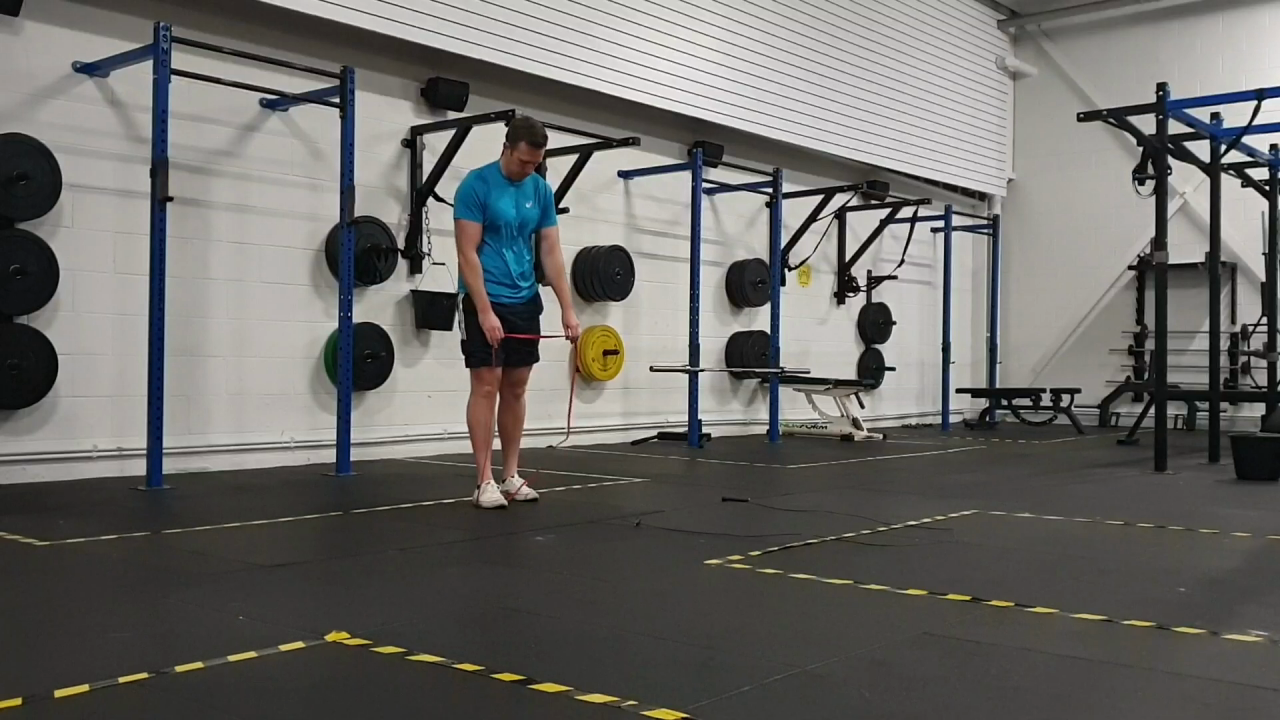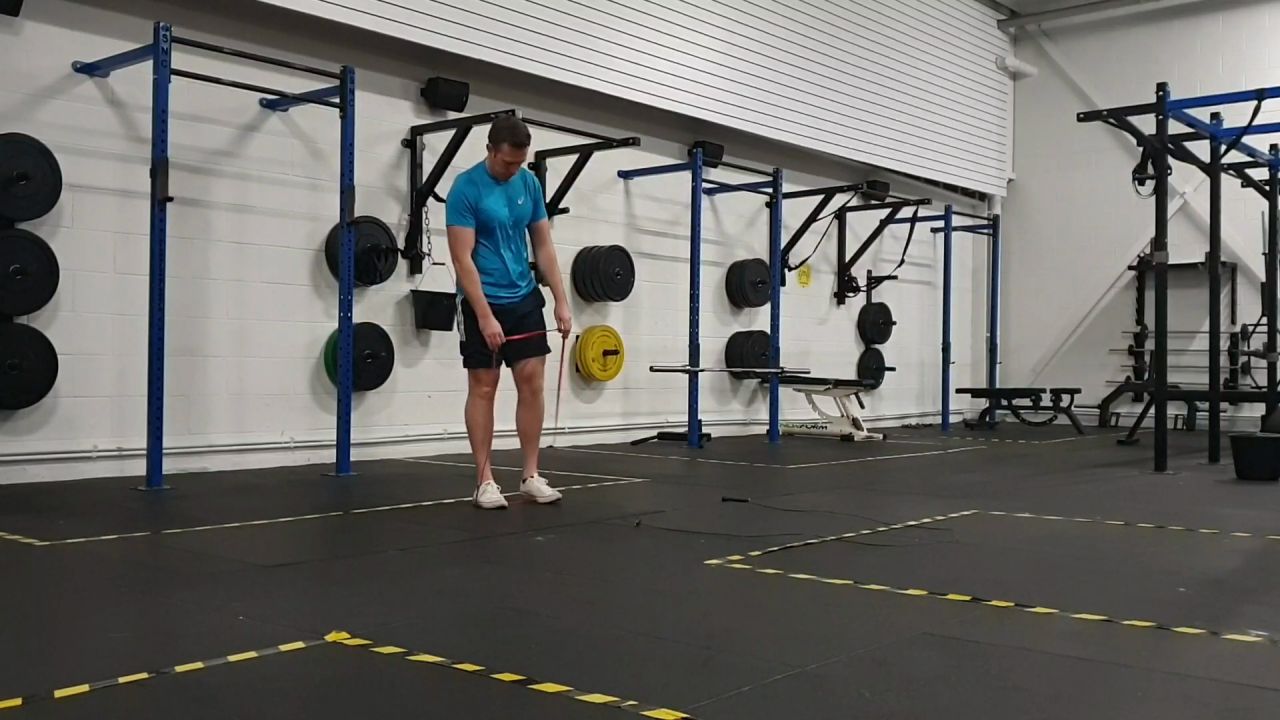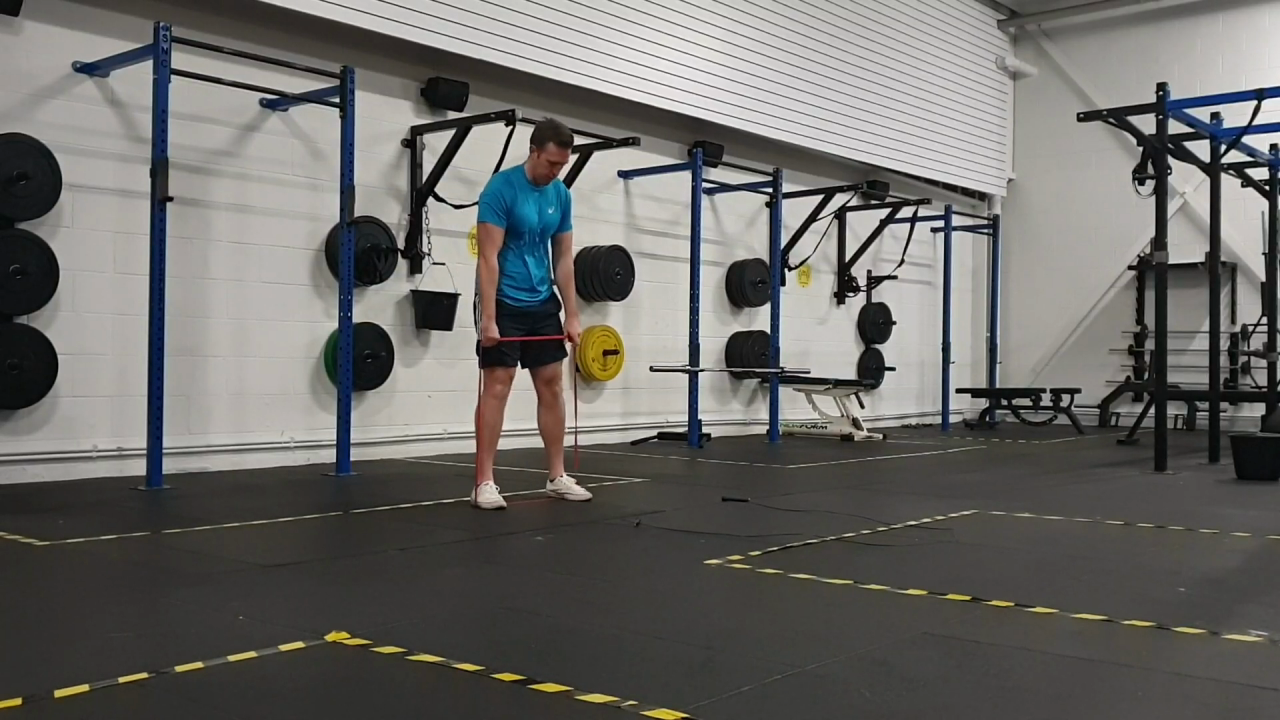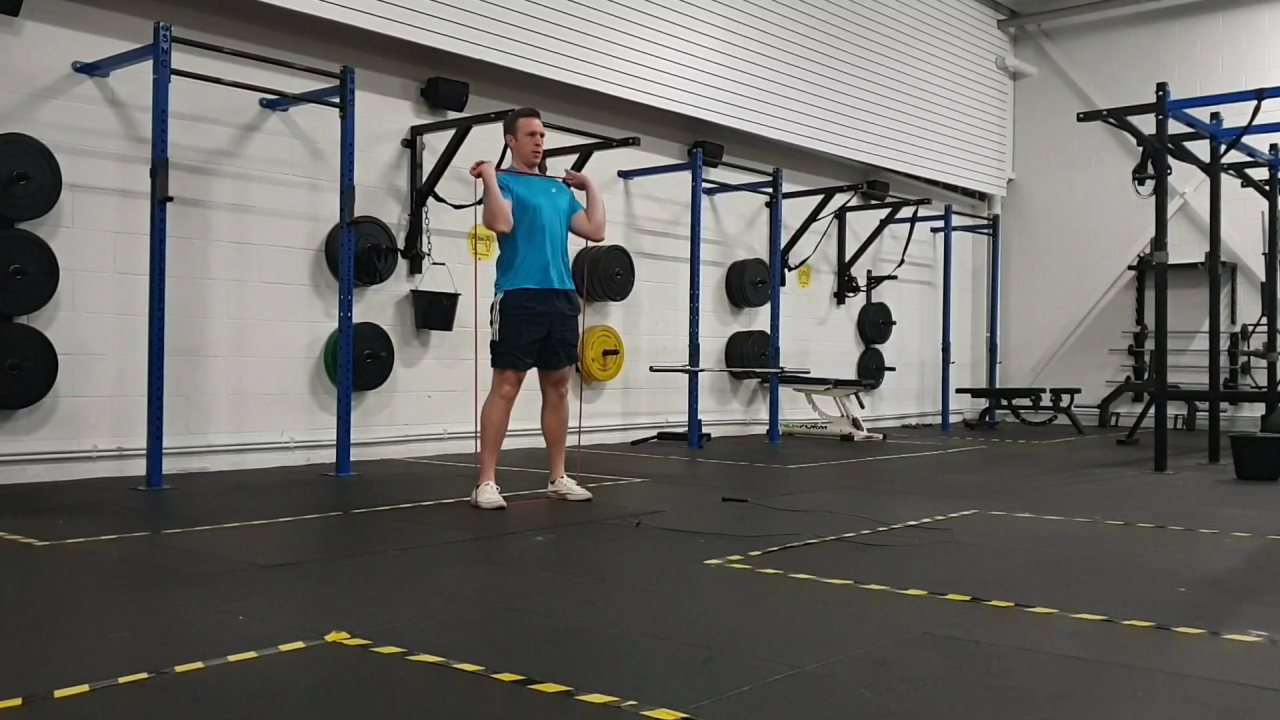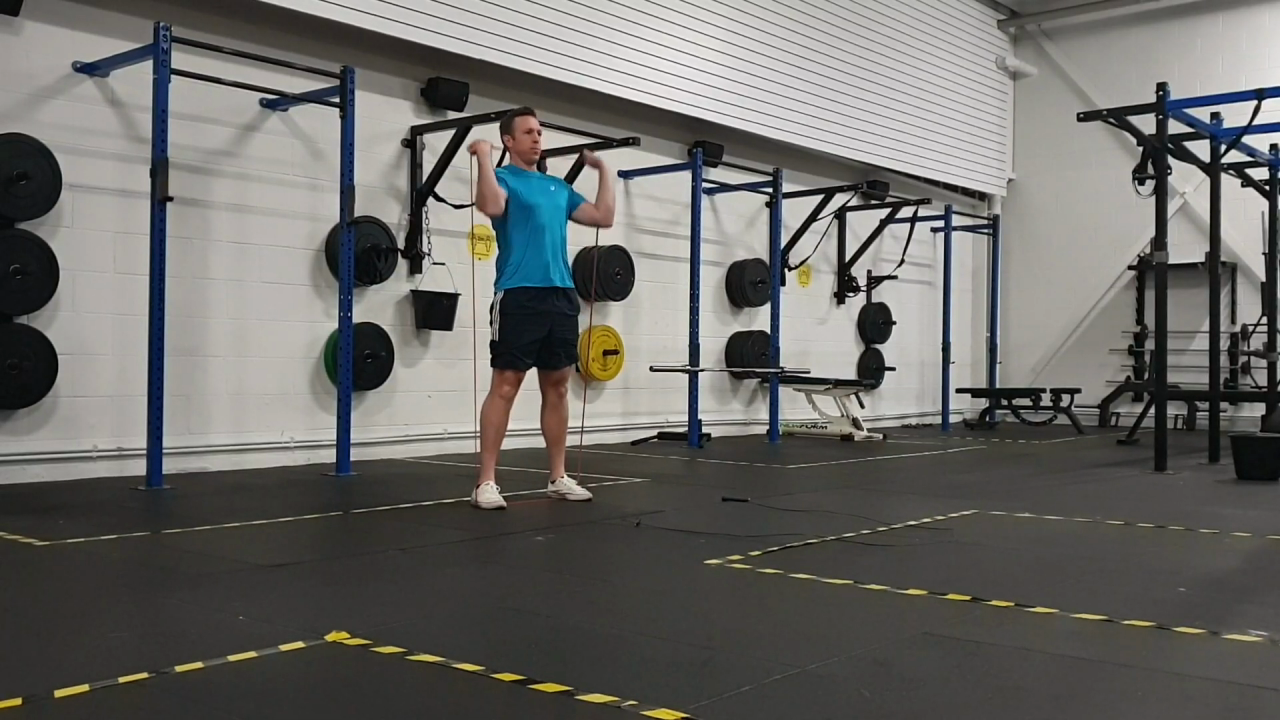
dt=1s
person 1, frame 1
left shoulder: (541, 190)
right shoulder: (476, 185)
left elbow: (551, 252)
right elbow: (467, 253)
left wrist: (568, 310)
right wrist: (485, 310)
left hip: (525, 301)
right hip: (484, 300)
left knee: (515, 388)
right knee: (487, 385)
left ankle: (511, 475)
right ankle: (485, 481)
person 1, frame 2
left shoulder: (530, 184)
right shoulder: (466, 188)
left elbow: (543, 246)
right elbow: (462, 258)
left wrist: (561, 301)
right wrist: (485, 316)
left hip: (525, 298)
right hip: (481, 301)
left knee: (532, 382)
right knee: (483, 387)
left ankle: (531, 475)
right ankle: (485, 481)
person 1, frame 3
left shoulder: (561, 195)
right shoulder: (501, 188)
left elbow: (563, 259)
right elbow: (488, 257)
left wrist: (572, 315)
right wrist: (488, 319)
left hip: (542, 303)
right hip: (504, 303)
left knee: (551, 386)
right knee: (497, 387)
left ankle: (557, 476)
right ankle: (484, 482)
person 1, frame 4
left shoulder: (560, 188)
right shoulder: (504, 182)
left elbow: (595, 231)
right elbow: (501, 224)
left wrist: (589, 187)
right wrist: (490, 178)
left hip: (562, 297)
right hip: (518, 297)
left knee: (557, 387)
right knee: (505, 386)
left ankle: (558, 477)
right ankle: (486, 482)
person 1, frame 5
left shoulder: (558, 187)
right shoulder: (503, 178)
left elbow: (604, 218)
right elbow: (490, 206)
left wrist: (603, 170)
right wrist: (483, 159)
left hip: (561, 295)
right hip: (518, 295)
left knee: (557, 386)
right knee: (505, 386)
left ankle: (558, 476)
right ankle: (486, 481)
